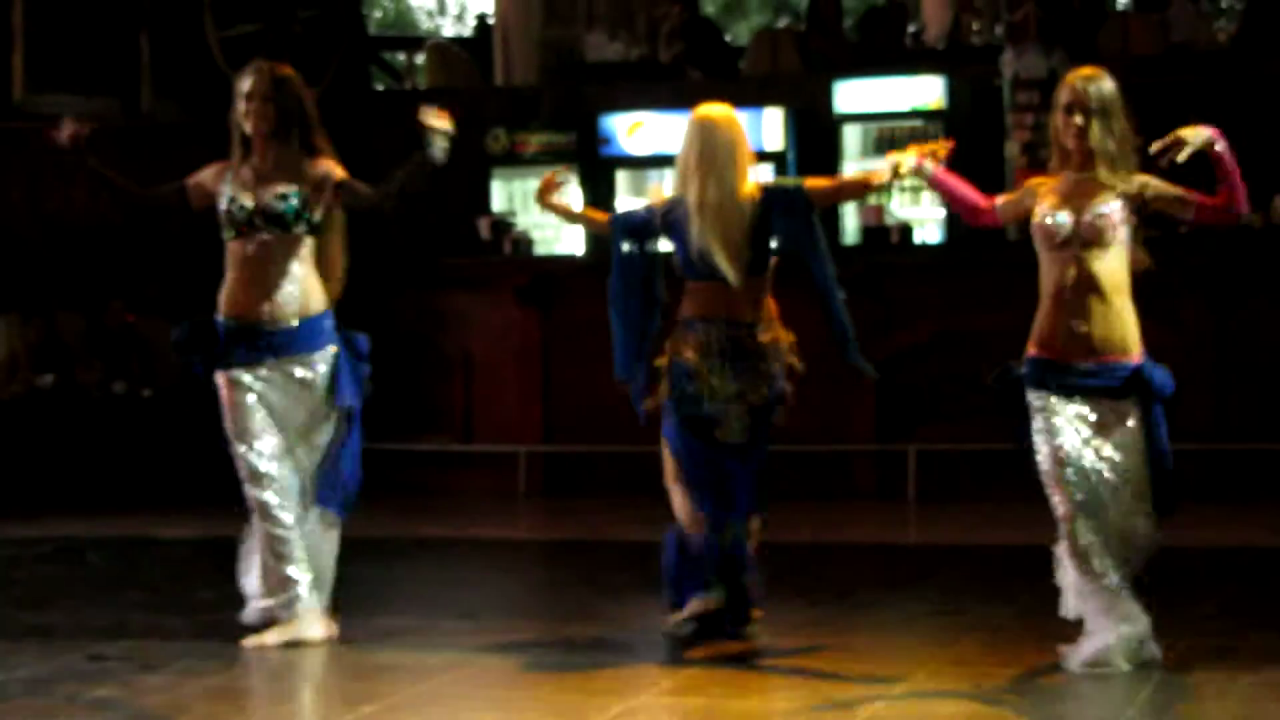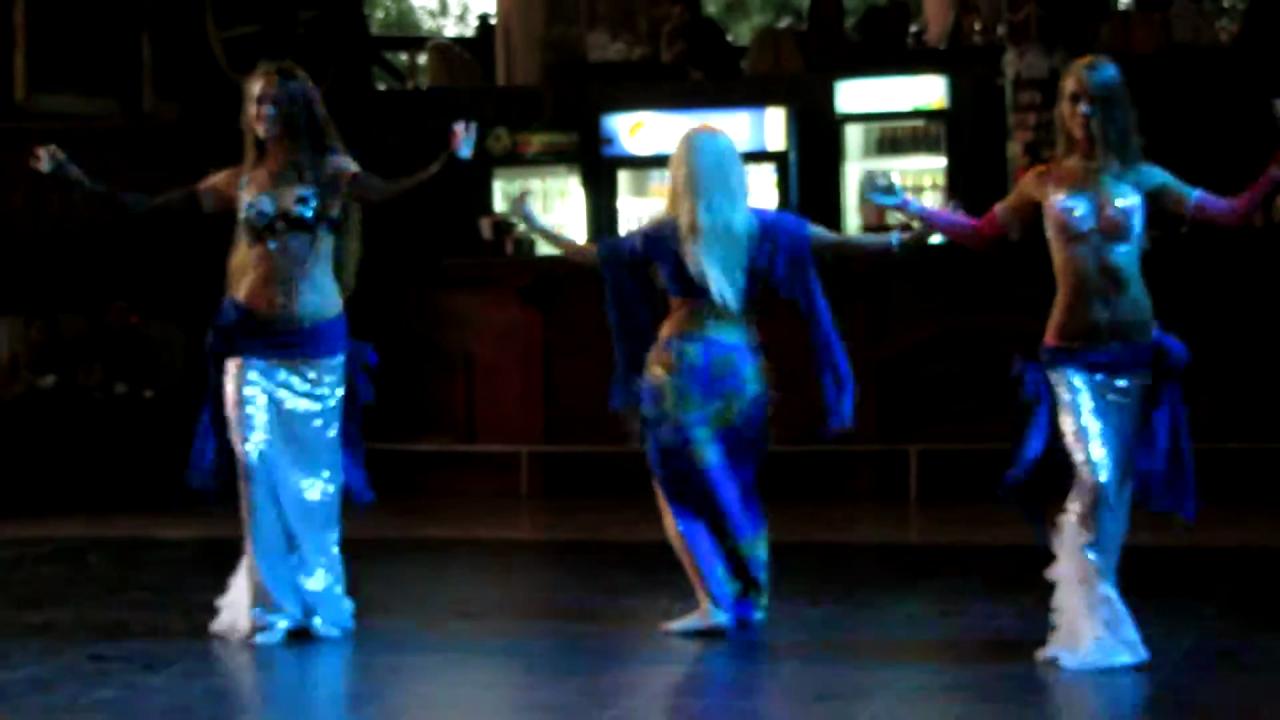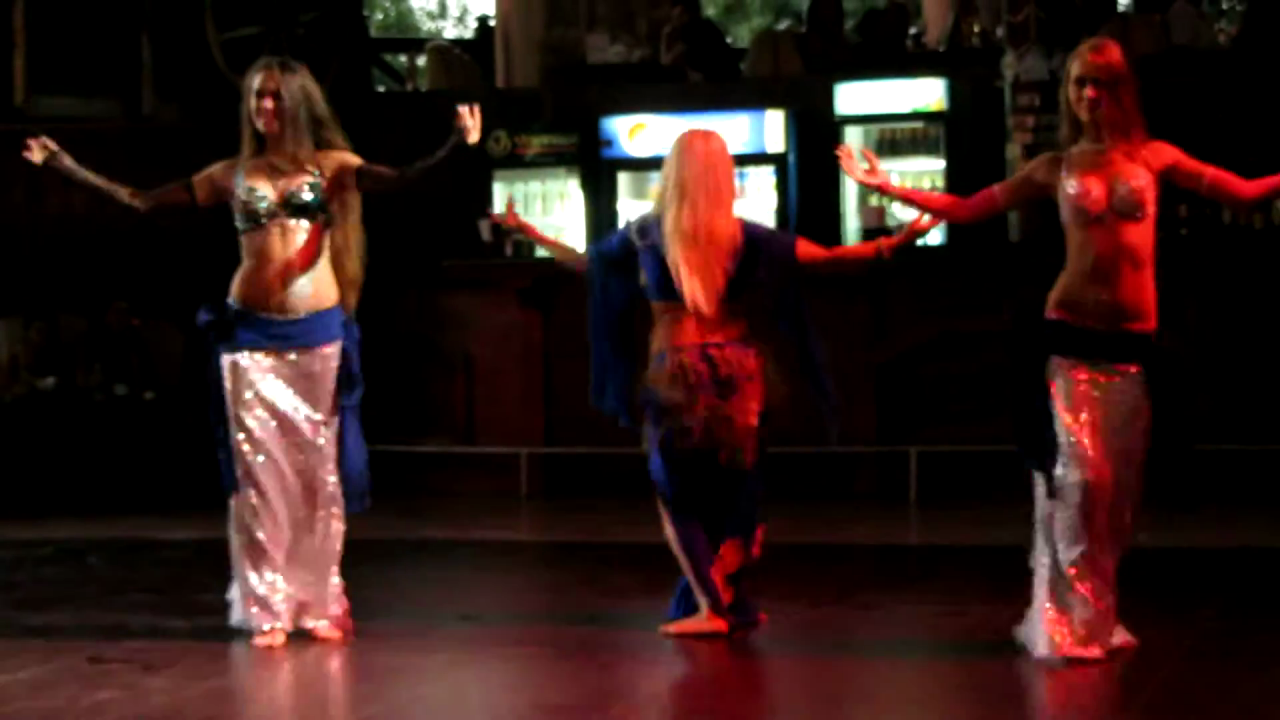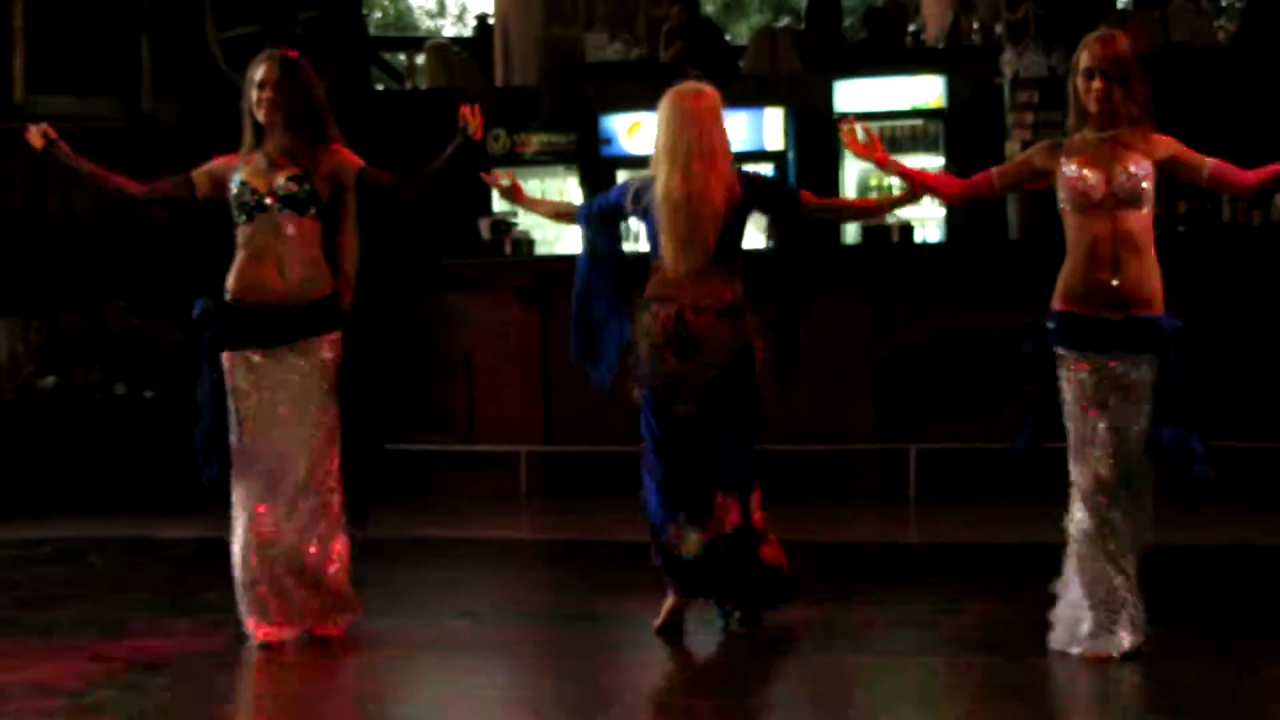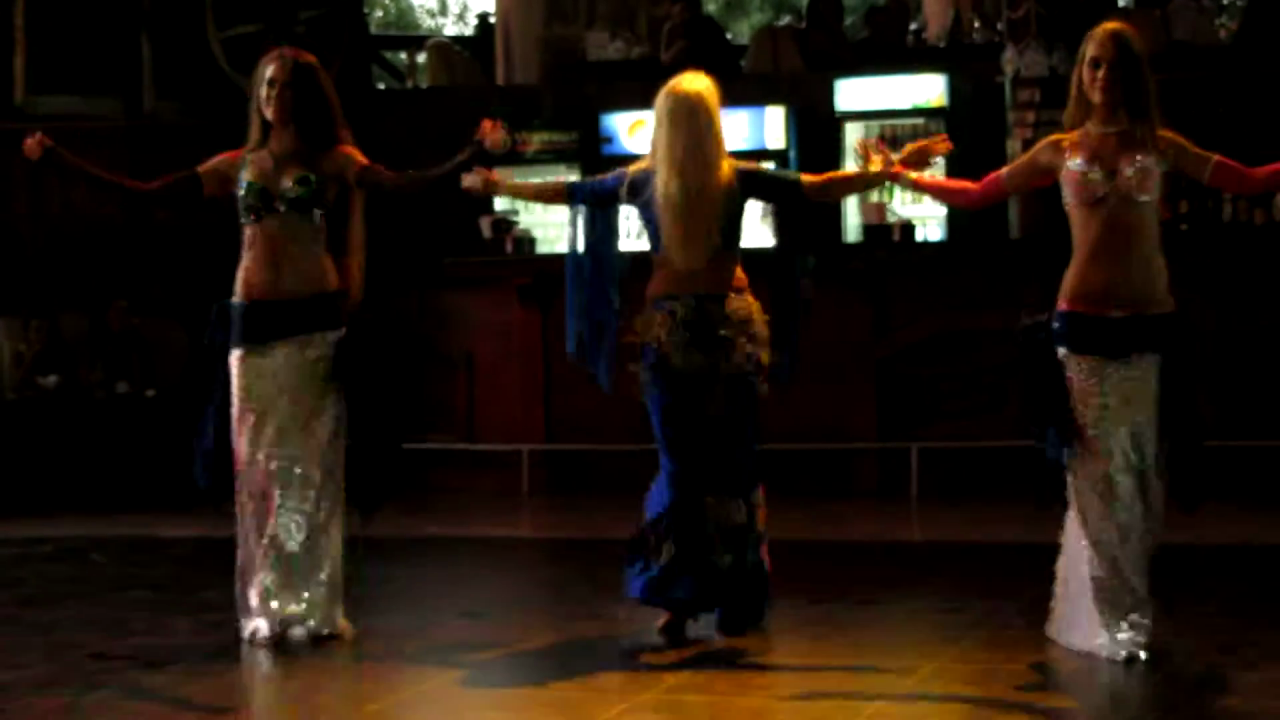
dt=0.3s
person 1, frame 1
left shoulder: (1132, 189)
right shoulder: (1037, 191)
left elbow: (1229, 212)
right elbow: (987, 212)
left wrist: (1217, 147)
right wrist: (931, 172)
left hip: (1121, 374)
right hip: (1051, 374)
left knee: (1126, 522)
right knee: (1076, 512)
left ankle: (1112, 621)
right ankle: (1114, 632)
person 1, frame 2
left shoulder: (1141, 177)
right shoulder: (1041, 181)
left elbow: (1230, 215)
right elbow: (979, 232)
right wrist: (907, 205)
left hip: (1137, 352)
right hip: (1072, 356)
left knee: (1115, 493)
right knee: (1094, 484)
left ankle: (1086, 609)
right ankle: (1095, 629)
person 1, frame 3
left shoulder: (1154, 157)
right shoulder: (1053, 168)
right elbow: (965, 210)
right wrist: (885, 185)
left hip: (1133, 341)
right hip: (1070, 337)
left knee: (1119, 483)
right knee: (1082, 477)
left ankle: (1097, 616)
right ankle: (1068, 621)
person 1, frame 4
left shoulder: (1155, 147)
right shoulder: (1054, 154)
right elbow: (964, 190)
right wrist: (890, 164)
left hip: (1145, 326)
right hip: (1079, 325)
left knee: (1132, 473)
right knee: (1096, 471)
left ankle: (1116, 613)
right ankle: (1099, 620)
person 1, frame 5
left shoulder: (1159, 145)
right shoulder: (1058, 150)
right elbow: (975, 195)
right wrist: (902, 175)
left hip: (1150, 321)
right hip: (1083, 321)
left knee: (1141, 469)
right knee: (1099, 469)
left ankle: (1121, 611)
right ankle: (1111, 620)
person 2, frame 1
left shoulder: (315, 171)
right shoulder: (218, 178)
right elbow: (136, 199)
right wrist: (86, 157)
left hip: (307, 338)
right hip: (238, 341)
left knee: (309, 473)
right knee: (261, 476)
left ankle: (301, 602)
right ankle: (295, 607)
person 2, frame 2
left shoulder: (330, 170)
right shoulder: (235, 182)
left elbow: (388, 192)
right elbow: (149, 209)
left wrist: (449, 161)
right wrist: (74, 175)
left hip: (320, 338)
right hip: (254, 339)
left knee: (315, 474)
right knee: (260, 466)
left ankle: (317, 601)
right ankle: (273, 604)
person 2, frame 3
left shoulder: (330, 164)
right shoulder: (232, 173)
left elbow: (400, 182)
right elbow: (143, 202)
left wrist: (459, 147)
right wrist: (64, 165)
left hip: (317, 330)
right hip: (250, 332)
left knee: (316, 470)
right knee: (258, 469)
left ankle: (320, 604)
right ankle: (268, 608)
person 2, frame 4
left shoulder: (329, 160)
right shoulder: (230, 168)
left elbow: (405, 190)
right elbow: (144, 196)
left wrist: (461, 145)
right wrist: (62, 154)
left hip: (312, 324)
right hip: (245, 325)
left knee: (311, 463)
right knee: (257, 467)
left ankle: (324, 605)
right ankle: (269, 608)
person 2, frame 5
left shoulder: (334, 160)
right shoulder: (237, 164)
left elbow: (408, 184)
right elbow: (150, 193)
left wrist: (472, 153)
right wrist: (61, 159)
left hip: (316, 320)
right hip: (255, 322)
left knee: (311, 459)
right knee: (260, 464)
left ankle: (315, 605)
right ankle: (270, 607)
person 3, frame 1
left shoulder: (674, 211)
right shoulder: (765, 201)
left elbow: (608, 225)
right elbow: (843, 191)
left wrist: (556, 206)
left hip: (699, 346)
right hip: (758, 349)
left knee: (688, 468)
right knee: (742, 475)
left ankle: (709, 585)
right ankle: (735, 602)
person 3, frame 2
left shoulder: (663, 231)
right shoulder: (758, 225)
left elbow: (589, 255)
right elbow: (839, 242)
left wrist: (532, 224)
right wrist: (904, 238)
left hip: (679, 363)
right hip: (738, 364)
left knee: (679, 488)
right knee: (736, 486)
left ankle: (714, 604)
right ankle: (746, 597)
person 3, frame 3
left shoulder: (648, 230)
right shoulder: (741, 232)
left elbow: (584, 261)
right elbow: (822, 257)
left wrist: (529, 233)
right wrist: (899, 241)
left hip: (677, 372)
right hip: (735, 369)
left knee: (680, 492)
right knee: (733, 490)
left ankle: (710, 607)
right ankle: (735, 602)
person 3, frame 4
left shoulder: (645, 189)
right shoulder: (740, 186)
left elbow: (578, 213)
right elbow: (826, 210)
left wrist: (519, 199)
right wrist: (898, 200)
left hip: (661, 329)
right hip: (724, 328)
left knee: (670, 461)
right knee: (730, 459)
left ankle: (682, 580)
right ankle: (744, 592)
person 3, frame 5
left shoulder: (641, 180)
right shoulder: (734, 177)
left elbow: (567, 191)
right elbow: (820, 189)
left wrist: (498, 186)
right wrist: (895, 167)
left hip: (667, 325)
right hip: (730, 323)
left knee: (683, 460)
right knee: (733, 460)
left ankle: (682, 598)
right ankle: (739, 602)
